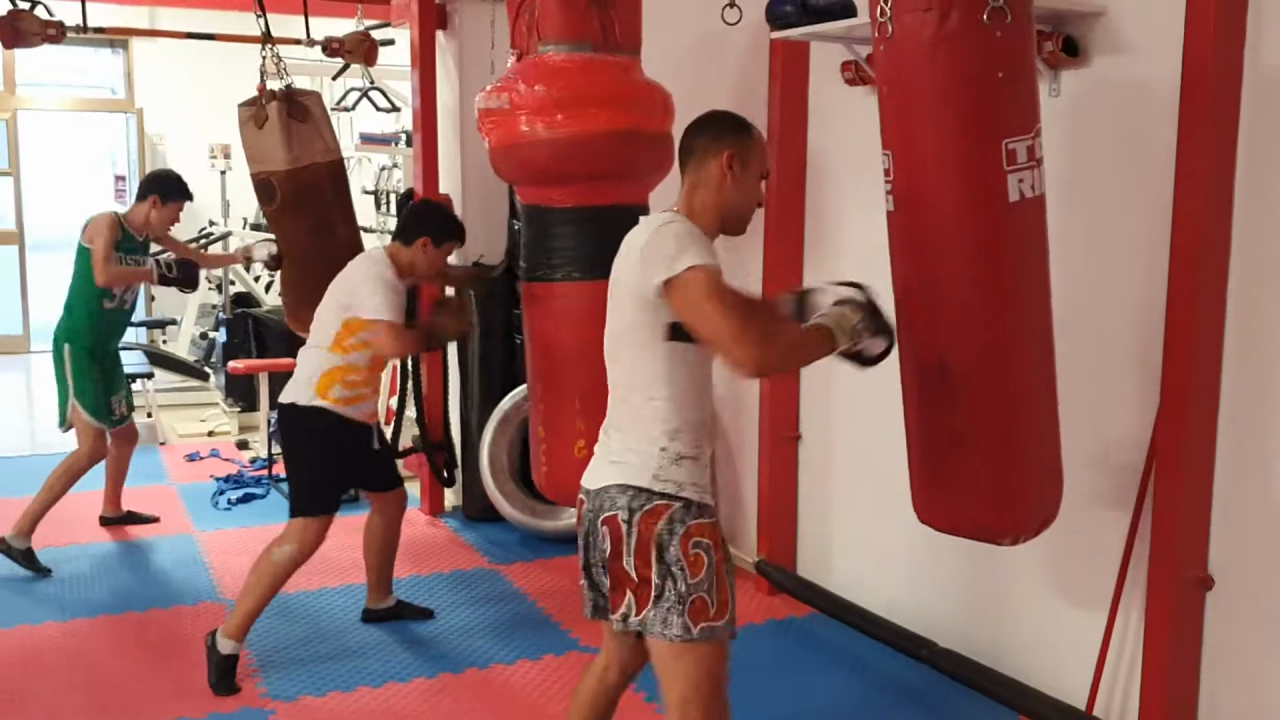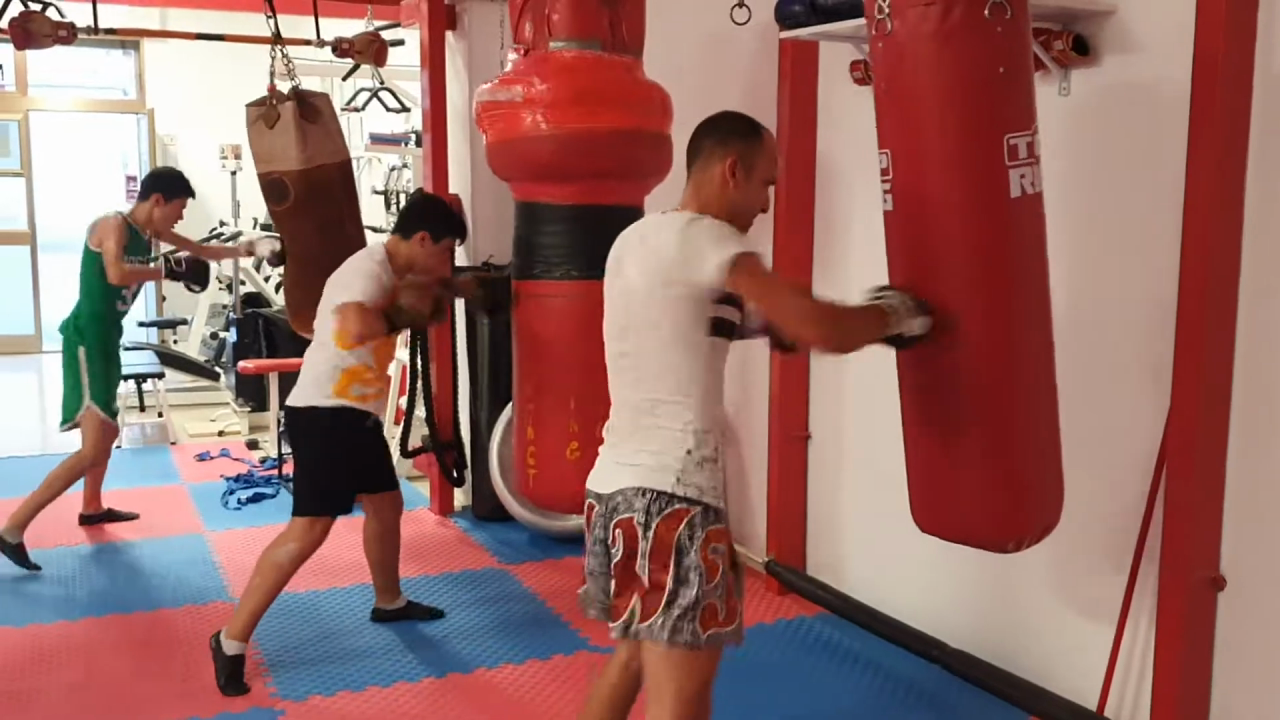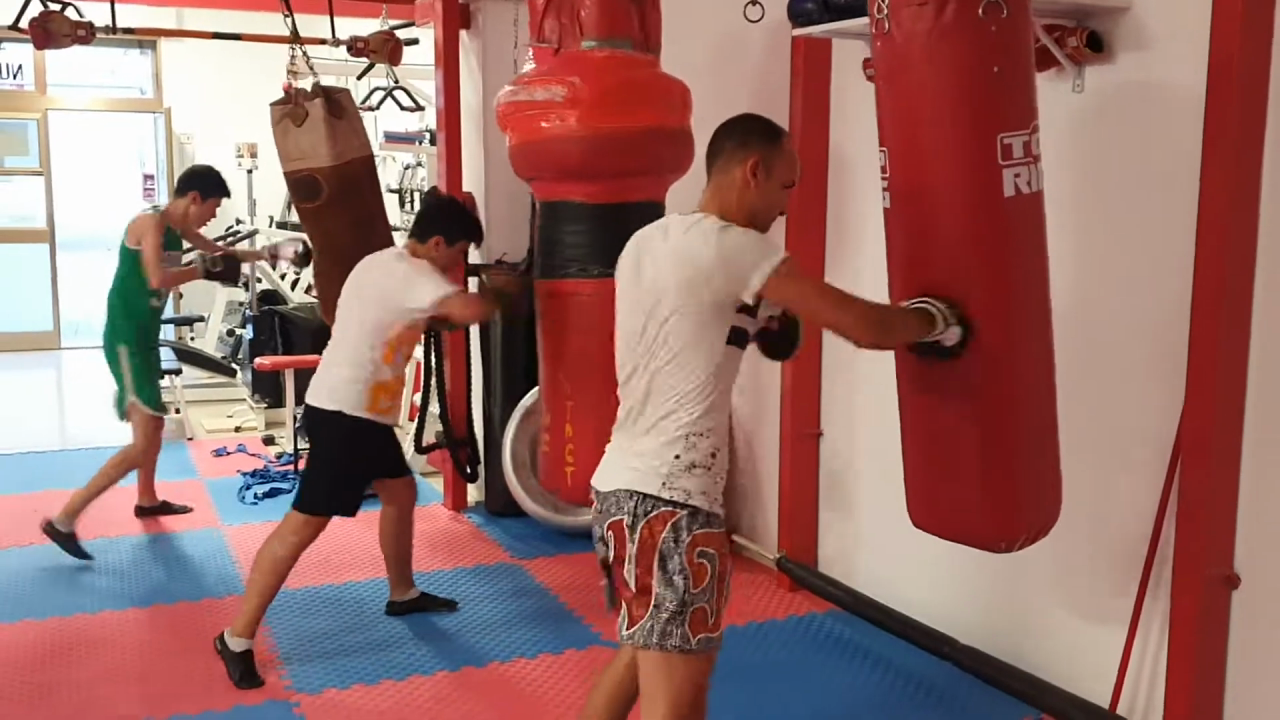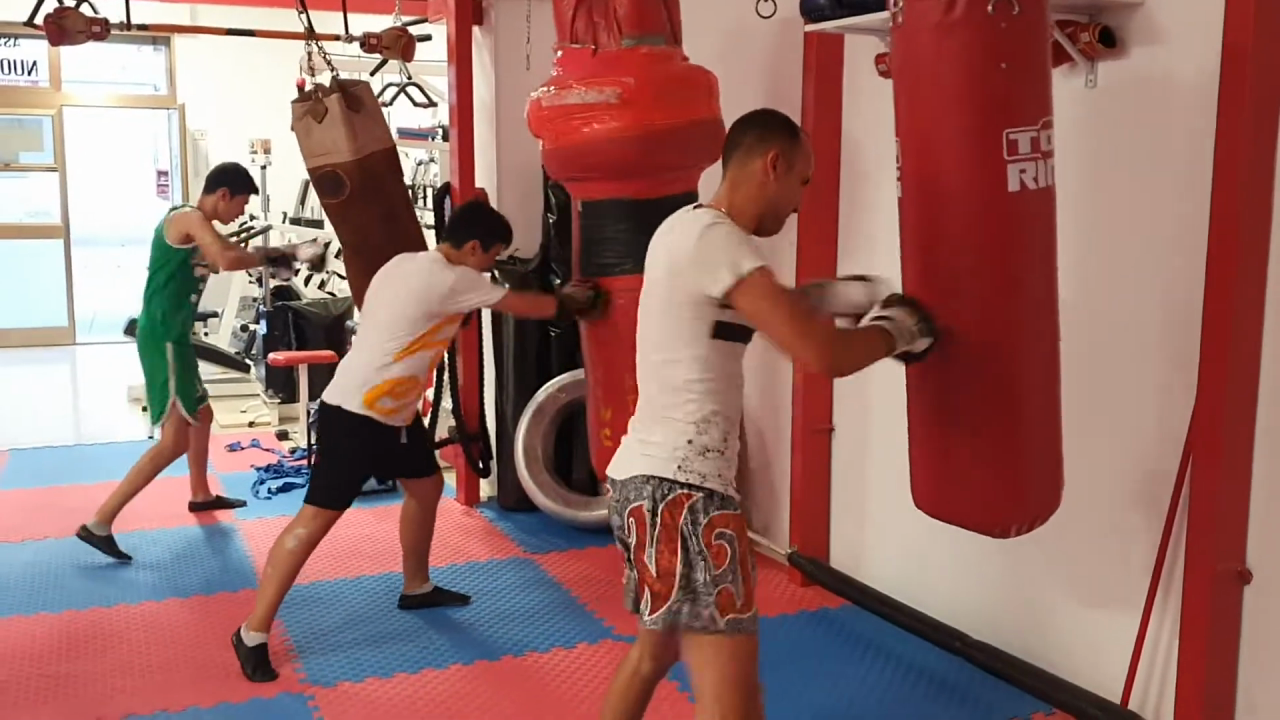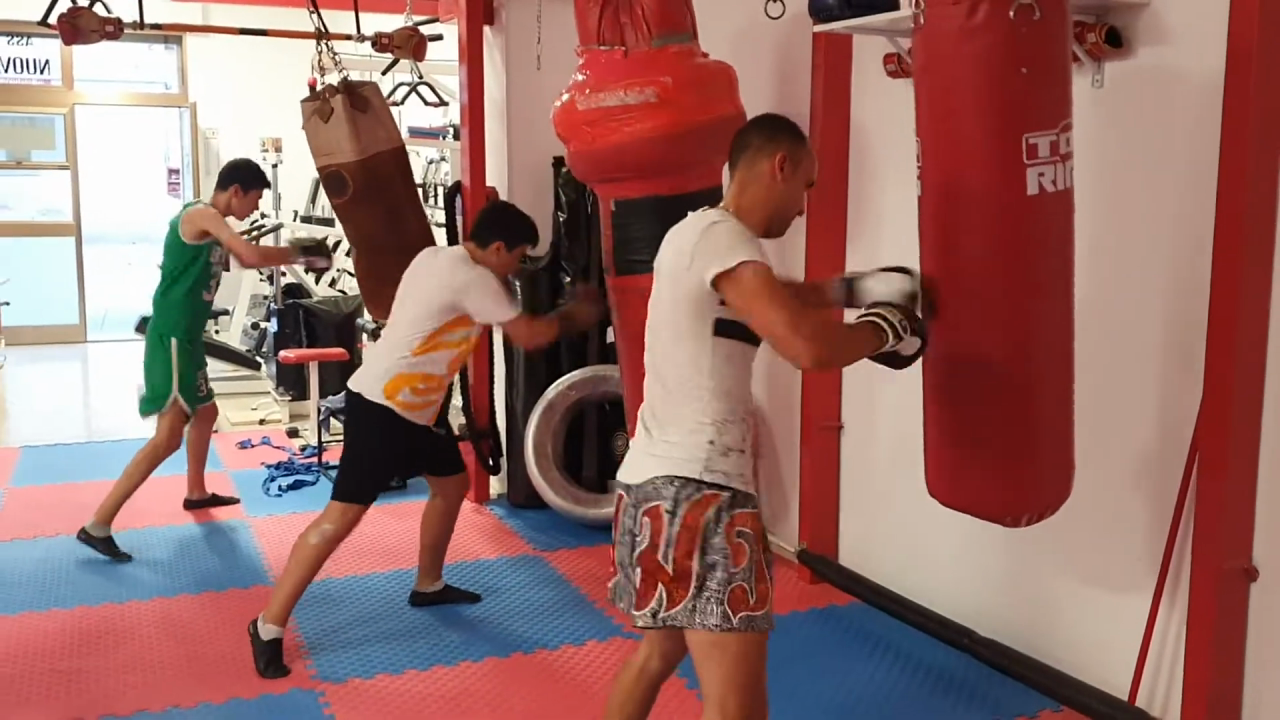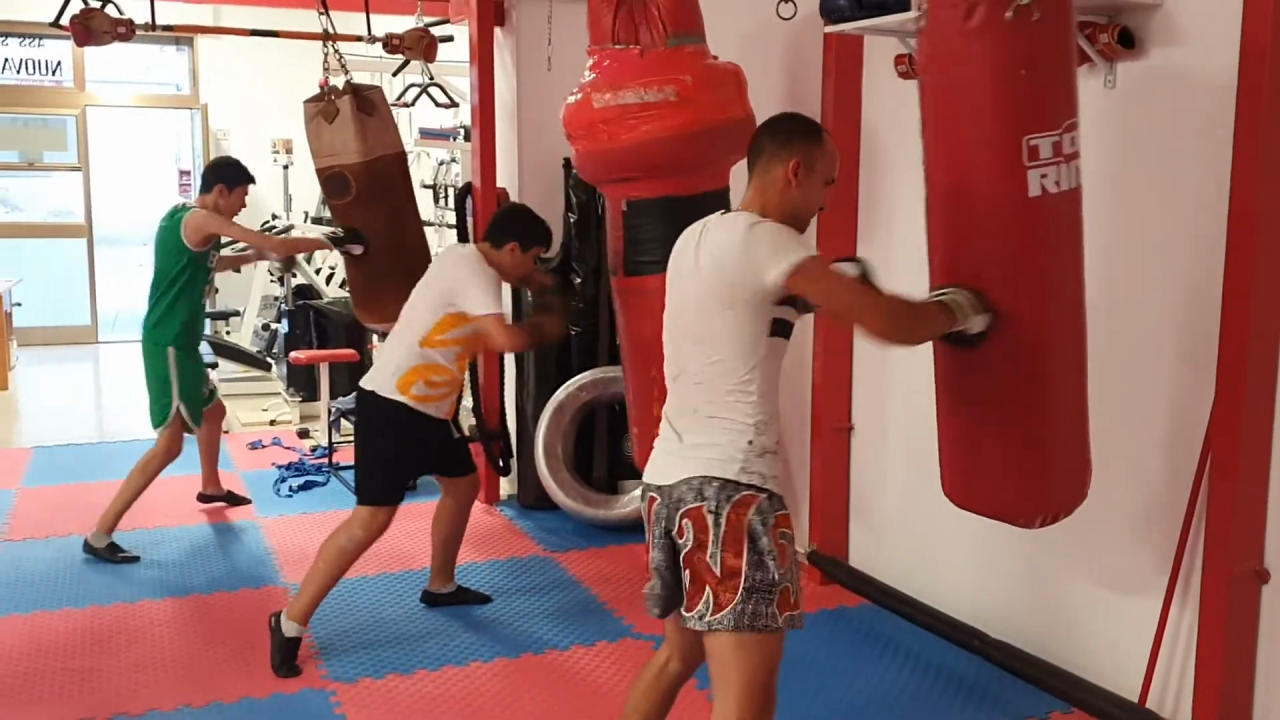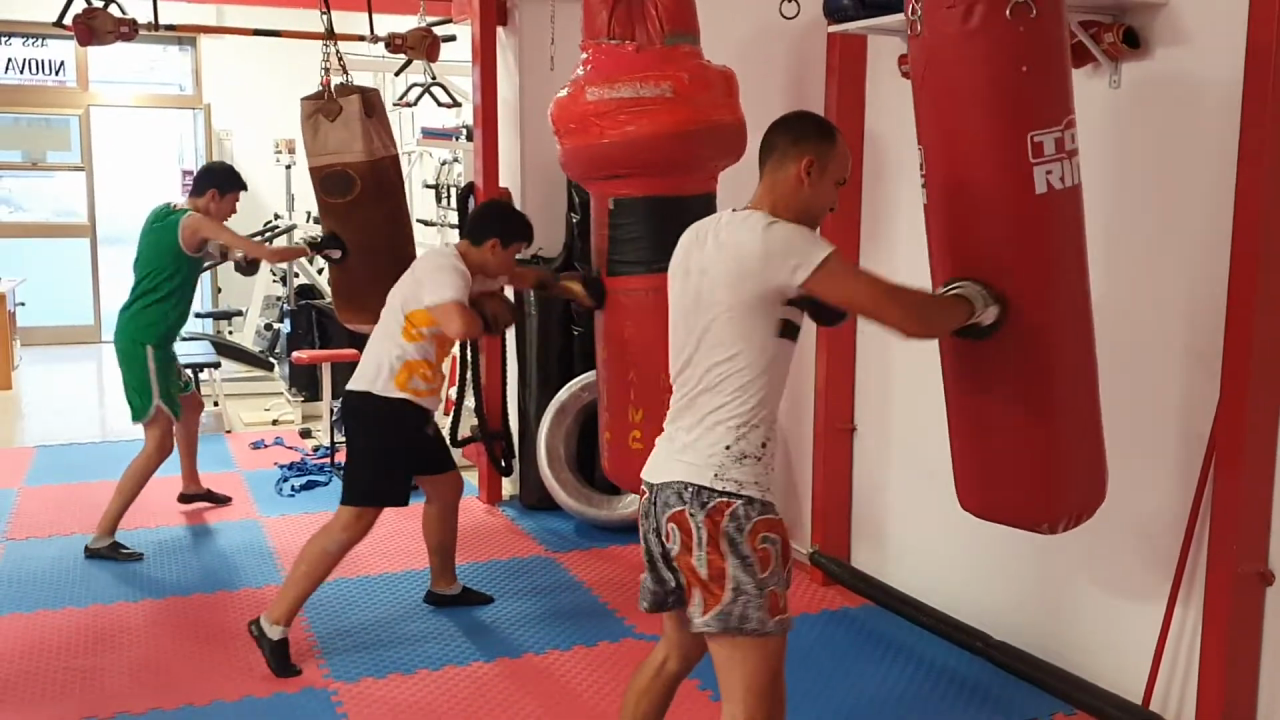
dt=0.4s
person 1, frame 1
left shoulder: (657, 236)
right shoulder: (673, 241)
left elbow: (733, 311)
right elbow: (753, 354)
left wrist: (802, 311)
right wrist: (842, 327)
left hip: (613, 485)
right hip: (657, 495)
left knee: (623, 652)
person 1, frame 2
left shoulder: (633, 240)
right shoulder: (703, 239)
right elbow: (820, 331)
right wrist: (897, 313)
left hip: (616, 485)
right hip: (670, 495)
left knee: (637, 652)
person 1, frame 3
left shoulder: (645, 242)
right shoulder: (727, 245)
right elbow: (864, 327)
left wrist: (755, 324)
right wrist: (934, 320)
left hip: (627, 484)
right hip: (670, 499)
left knee: (643, 656)
person 1, frame 4
left shoulder: (682, 229)
right shoulder: (719, 242)
left elbow: (780, 309)
right elbow: (822, 356)
right wrist: (898, 326)
left hip: (639, 474)
right hip: (681, 484)
left knee: (653, 649)
person 1, frame 5
left shoulder: (690, 232)
right shoulder: (724, 238)
left elbow: (779, 300)
right elbow: (810, 348)
left wrist: (860, 286)
right wrist: (889, 325)
left hip: (646, 477)
right hip: (697, 487)
left knee: (661, 648)
person 1, frame 6
left shoulder: (696, 237)
right shoulder: (760, 242)
right elbow: (889, 322)
left wrist: (845, 284)
right wrist: (961, 310)
left hip: (673, 477)
right hip: (730, 486)
left knee: (682, 650)
person 1, frame 7
left shoulder: (699, 237)
right shoulder: (776, 242)
right elbow: (906, 316)
left wrist: (823, 293)
right wrist: (972, 301)
left hip: (673, 477)
right hip: (722, 492)
left knee: (677, 650)
person 2, frame 1
left shoulder: (384, 271)
right shoulder: (379, 275)
right elbow: (395, 343)
left wrist: (437, 320)
right wrist: (438, 334)
left hip: (353, 415)
right hip: (313, 412)
left knee: (392, 499)
right knee: (306, 533)
left ankle: (379, 601)
right ankle: (226, 642)
person 2, frame 2
left shoulder: (394, 270)
right shoulder: (372, 268)
right elbow: (355, 326)
right wrist: (402, 315)
left hip: (357, 412)
right hip: (326, 412)
left knee: (386, 505)
right knee: (308, 531)
left ankle: (389, 601)
right ankle: (231, 642)
person 2, frame 3
left shoulder: (384, 263)
right shoulder: (413, 273)
right elbow: (468, 312)
right wrist: (495, 294)
left hip: (364, 412)
right hip: (345, 413)
left knee: (402, 493)
right knee: (305, 524)
left ankle: (402, 593)
right ankle: (238, 638)
person 2, frame 4
left shoulder: (406, 264)
right shoulder: (451, 279)
right elbow: (524, 306)
right wrist: (572, 301)
left hip: (392, 410)
right hip: (356, 412)
left knee: (427, 488)
right knee: (316, 519)
left ankle: (416, 587)
right ankle: (253, 634)
person 2, frame 5
left shoulder: (437, 259)
right shoulder: (474, 279)
right elbow: (528, 336)
right wrist: (574, 316)
left hip: (419, 407)
right hip: (383, 406)
left knee: (454, 484)
right knee: (343, 516)
left ankle: (428, 585)
right ankle: (269, 627)
person 2, frame 6
left shoulder: (463, 258)
right shoulder: (475, 272)
right elbow: (505, 340)
left wrist: (542, 283)
right wrist: (545, 330)
left hip: (428, 408)
right hip: (392, 403)
left knee: (464, 484)
right knee: (373, 518)
left ankle: (441, 586)
right ankle: (290, 624)
person 2, frame 7
left shoulder: (458, 266)
right shoulder: (446, 268)
left elbow: (517, 279)
right elbow: (456, 326)
left wrist: (559, 283)
right wrist: (491, 317)
left hip: (409, 404)
right hip: (381, 404)
left knee: (446, 489)
right knee: (354, 519)
left ankle: (444, 586)
right ankle: (273, 625)
person 3, frame 1
left shoulder: (148, 234)
right shoulder: (105, 224)
left elbow: (197, 258)
right elbow: (103, 277)
left wrist: (245, 254)
right wrist: (157, 271)
left hip: (104, 348)
right hip: (77, 346)
left knee: (125, 434)
right knee: (93, 448)
left ankle: (112, 509)
person 3, frame 2
left shoulder: (147, 232)
right shoulder: (113, 224)
left elbow: (199, 251)
right elbow: (117, 275)
left wrist: (247, 248)
right wrist: (168, 270)
left hip: (104, 343)
right hip: (85, 344)
left knee: (107, 432)
right knee: (92, 450)
left ankle: (92, 508)
person 3, frame 3
left shoulder: (176, 225)
right shoulder: (149, 222)
left elbow: (218, 252)
right elbow: (158, 280)
right wrist: (205, 267)
left hip: (144, 339)
right hip: (127, 342)
left knee: (155, 425)
right knee: (143, 445)
left ankle: (148, 500)
right ankle: (63, 518)
person 3, frame 4
left shoulder: (196, 221)
right shoulder: (188, 218)
left elbow: (231, 254)
right elbow: (227, 261)
left wrist: (268, 254)
right wrist: (267, 256)
left hip: (176, 337)
right hip: (163, 339)
left knee: (201, 417)
right knee: (175, 440)
left ankle: (201, 494)
right ankle: (98, 523)
person 3, frame 5
left shoulder: (216, 223)
right shoulder: (202, 214)
left elbow: (243, 253)
right elbow: (251, 255)
left wrist: (303, 248)
right wrist: (304, 255)
left hip: (187, 334)
right hip: (171, 336)
left knee: (206, 412)
right knee: (168, 436)
left ankle: (196, 491)
right ankle: (97, 525)
person 3, frame 6
left shoulder: (187, 216)
right shoulder: (202, 220)
left elbow: (209, 264)
right elbow: (271, 245)
left wrist: (255, 256)
right wrist: (329, 243)
left hip: (182, 339)
right hip: (169, 342)
left knee: (213, 412)
right knee: (169, 444)
left ankle: (212, 487)
right ankle: (100, 535)
person 3, frame 7
left shoulder: (166, 213)
right shoulder: (197, 224)
right elbow: (263, 254)
left wrist: (222, 250)
right wrist: (311, 248)
left hip: (151, 337)
right hip: (144, 340)
left knee: (191, 405)
right knee: (160, 441)
left ankle: (192, 486)
right ankle: (101, 538)
